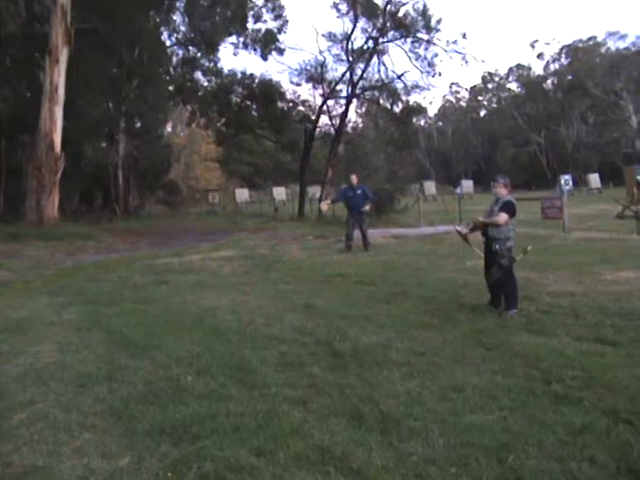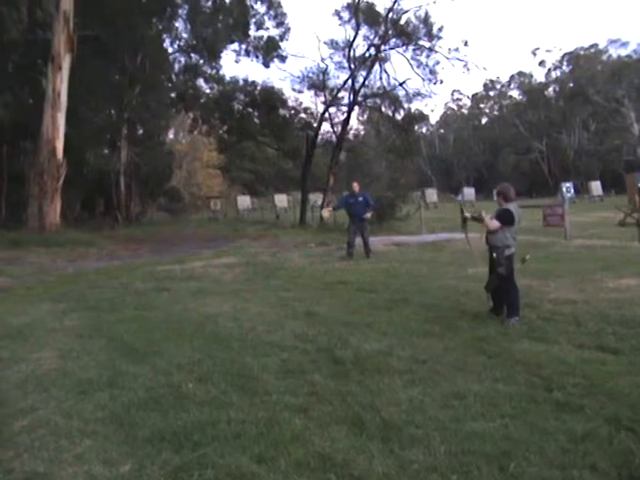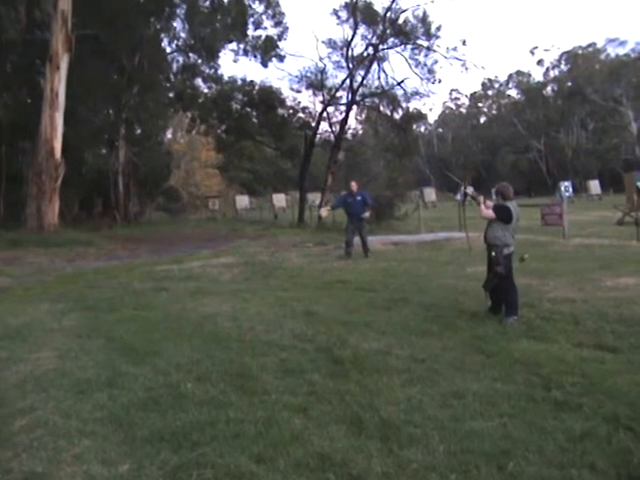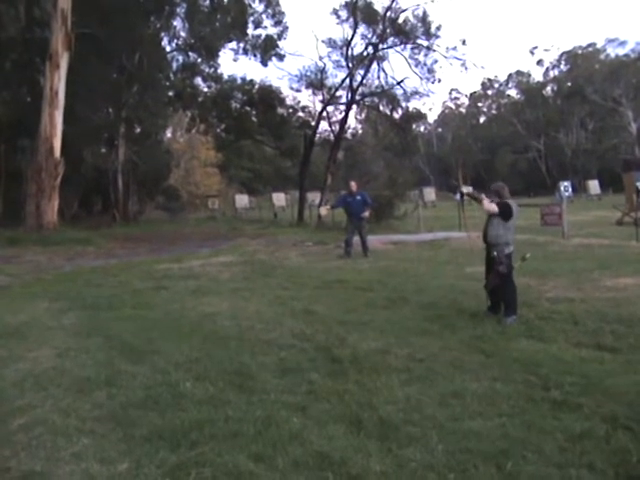
dt=0.7s
person 1, frame 1
left shoulder: (509, 203)
right shoulder: (496, 202)
left elbow: (500, 220)
right elbow: (487, 221)
left wrist: (483, 221)
right wrist: (471, 229)
left hip: (502, 245)
right hip: (491, 243)
left knee: (506, 275)
right knee: (490, 274)
left ankle: (512, 306)
right ankle: (495, 301)
person 1, frame 2
left shoulder: (507, 211)
right shoulder: (505, 210)
left elbow: (491, 225)
right elbow: (492, 221)
left wrist: (484, 218)
left hip: (504, 252)
right hip: (497, 251)
left knee: (507, 282)
right knee: (495, 281)
left ankle: (513, 314)
right ankle: (497, 309)
person 1, frame 3
left shoulder: (505, 209)
right shoulder: (503, 207)
left elbow: (485, 214)
right elbow: (490, 205)
left wrist: (481, 203)
right wrist: (477, 197)
left hip: (502, 251)
right hip: (495, 249)
left knee: (506, 281)
right knee: (493, 280)
left ankle: (511, 313)
right ankle: (496, 308)
person 1, frame 4
left shoulder: (507, 206)
right shoulder: (499, 205)
left elbow: (487, 207)
right elbow: (485, 201)
left wrist: (483, 199)
right wrist: (470, 194)
left hip: (502, 250)
right hip: (493, 249)
left knee: (505, 281)
right knee: (492, 280)
left ankle: (511, 313)
right ankle: (495, 308)
